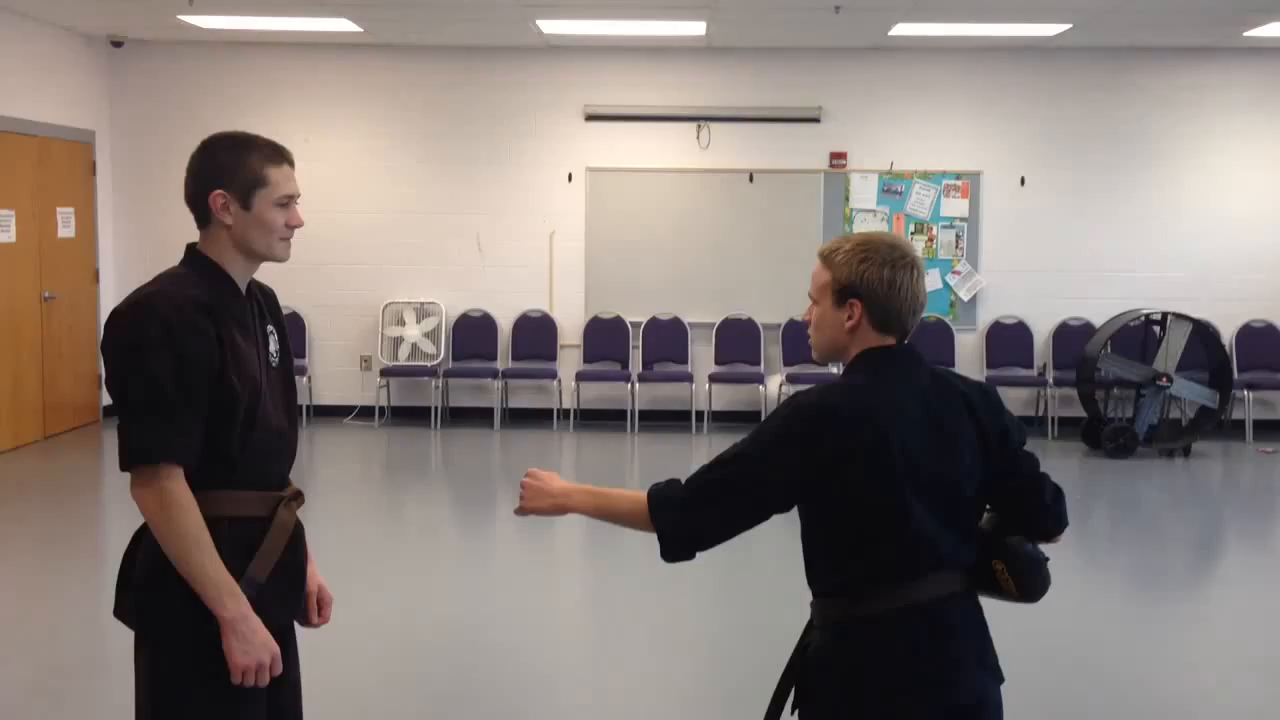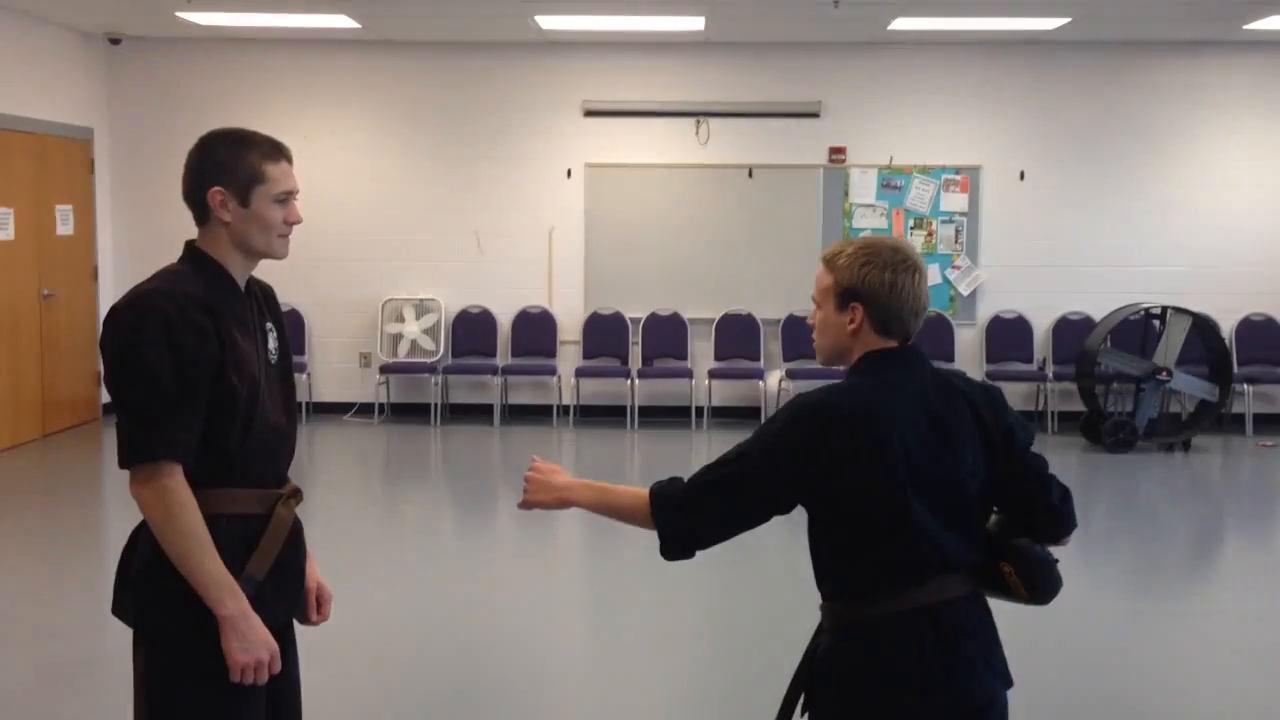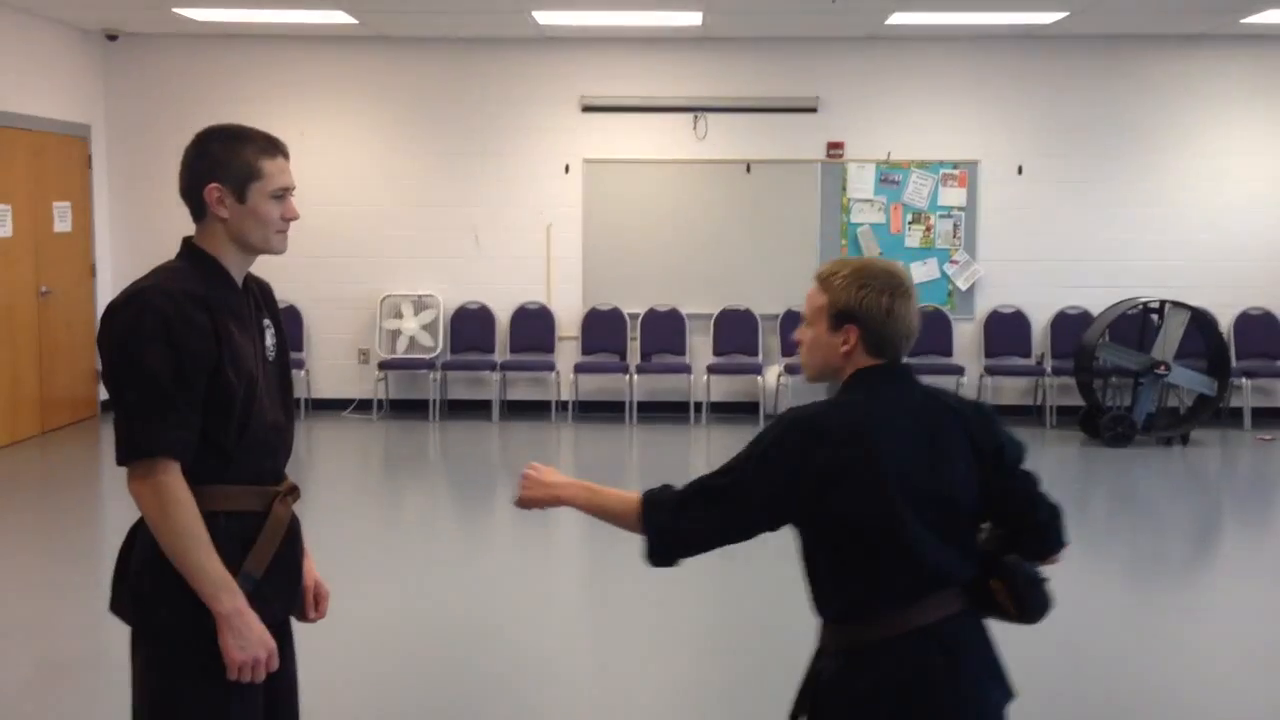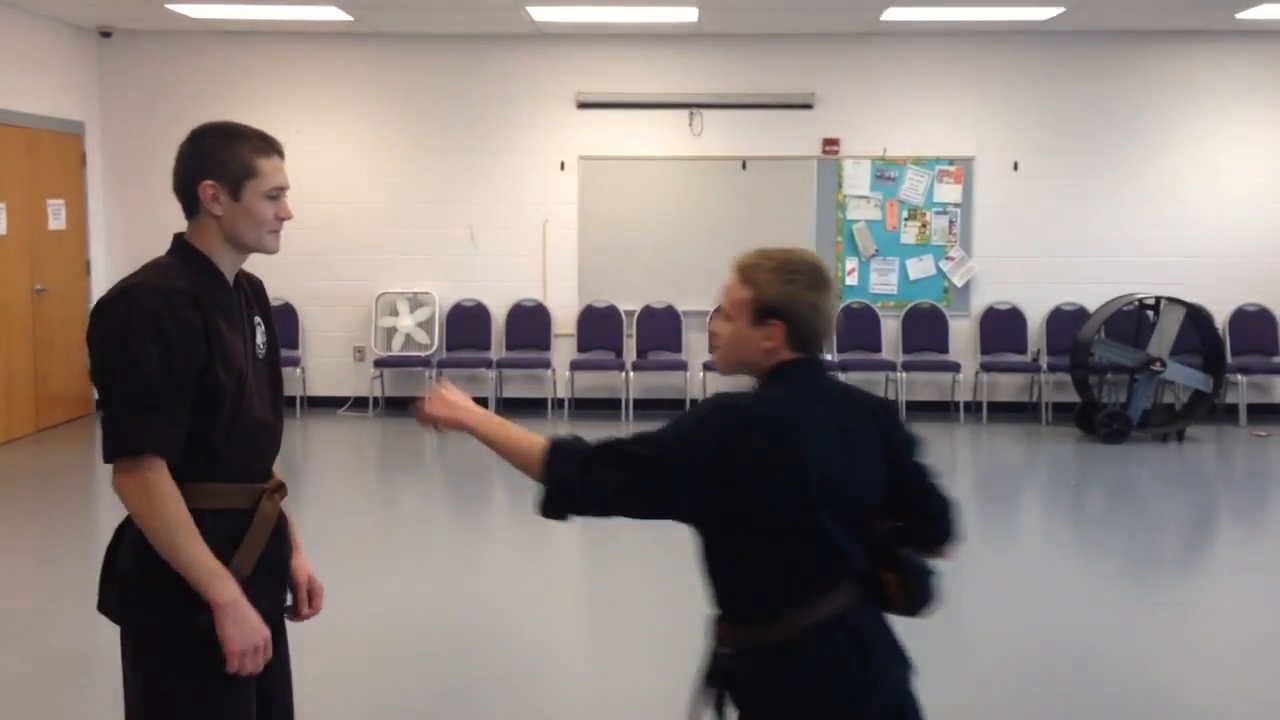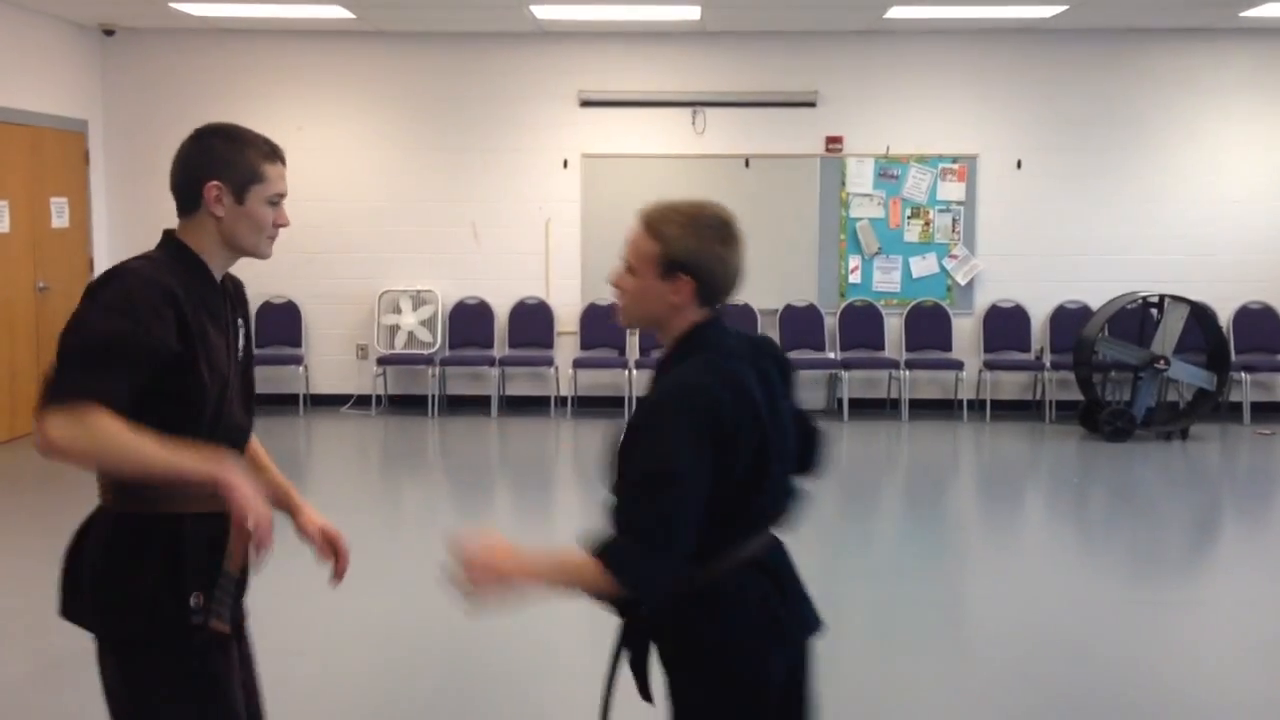
dt=0.2s
person 1, frame 1
left shoulder: (261, 305)
right shoulder: (162, 317)
right elbow: (157, 482)
left wrist: (299, 562)
right wrist: (234, 613)
left hip: (257, 565)
right hip: (199, 583)
person 1, frame 2
left shoulder: (259, 302)
right shoulder: (160, 314)
right elbow: (156, 479)
left wrist: (299, 558)
right wrist: (232, 611)
left hip: (256, 562)
right hip: (198, 580)
person 1, frame 3
left shoulder: (256, 298)
right shoulder: (158, 310)
right elbow: (154, 476)
left wrist: (295, 555)
right wrist: (230, 607)
left hip: (254, 558)
right hip: (195, 578)
person 1, frame 4
left shoulder: (247, 295)
right shoulder: (149, 306)
right elbow: (138, 474)
left wrist: (287, 551)
right wrist: (225, 598)
left hip: (242, 558)
right hip: (184, 576)
person 1, frame 5
left shoulder: (224, 292)
right shoulder: (137, 293)
right elbow: (62, 429)
left wrist: (297, 507)
right wrist: (218, 475)
left hip: (190, 555)
right hip: (152, 565)
person 2, frame 1
left shoulder: (823, 416)
right shoulder: (972, 402)
left elbow: (694, 510)
right elbow: (1045, 520)
left wrist: (568, 497)
left hip: (865, 661)
right hip: (955, 647)
person 2, frame 2
left shoulder: (824, 418)
right shoulder: (978, 403)
left elbow: (694, 509)
right elbow: (1054, 522)
left wrist: (572, 490)
left hip: (873, 661)
right hip: (964, 649)
person 2, frame 3
left shoulder: (812, 437)
right shoulder: (965, 421)
left elbow: (685, 517)
right elbow: (1044, 540)
left wrist: (566, 491)
right hip: (958, 663)
person 2, frame 4
left shoulder: (735, 427)
right shoulder: (868, 415)
left elbow: (588, 473)
right elbow: (934, 532)
left wrist: (472, 419)
left hip: (791, 673)
right hip: (856, 650)
person 2, frame 5
left shoulder: (683, 398)
right shoulder: (755, 357)
left elbow: (644, 555)
right elbow: (799, 452)
left wrist: (520, 567)
left hip: (720, 622)
right hip: (756, 597)
